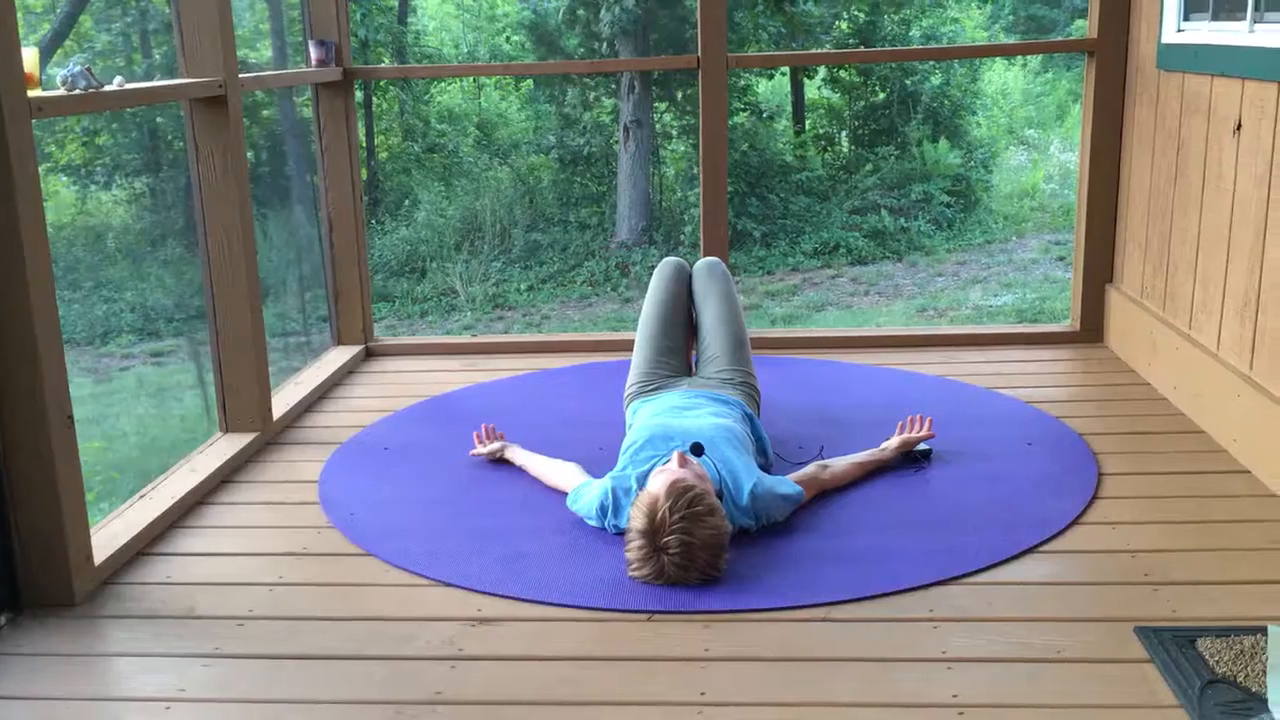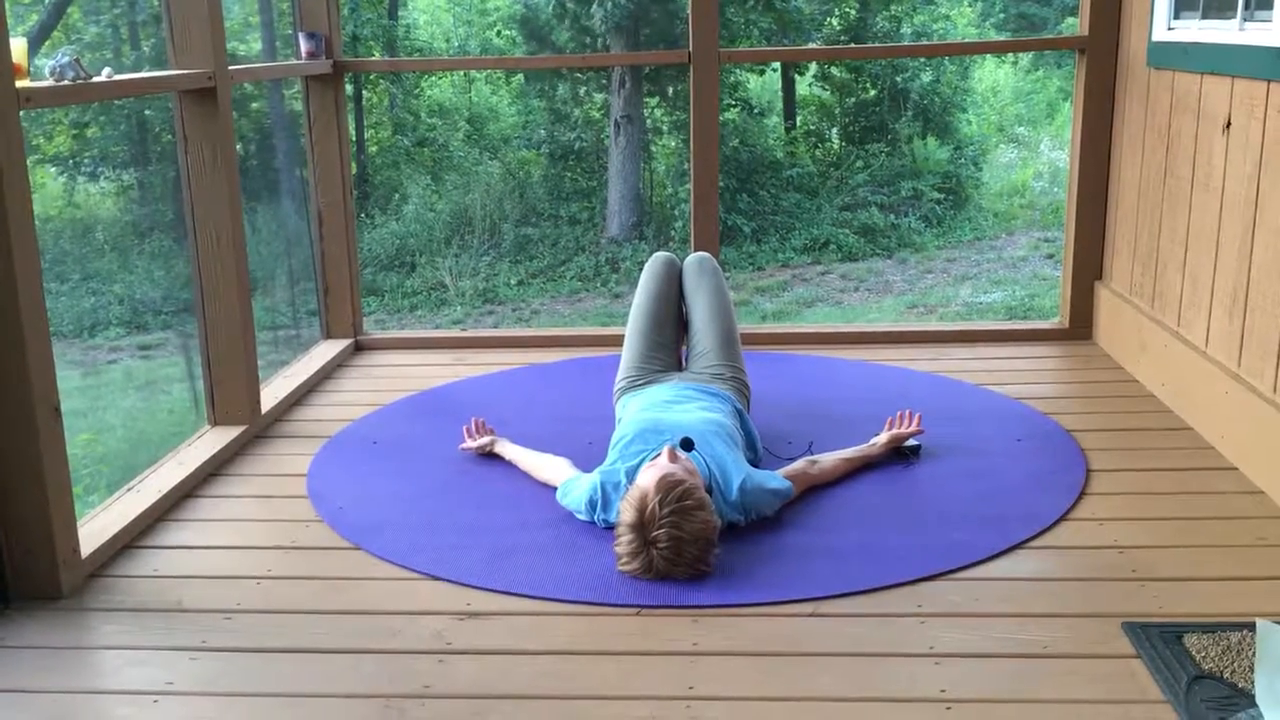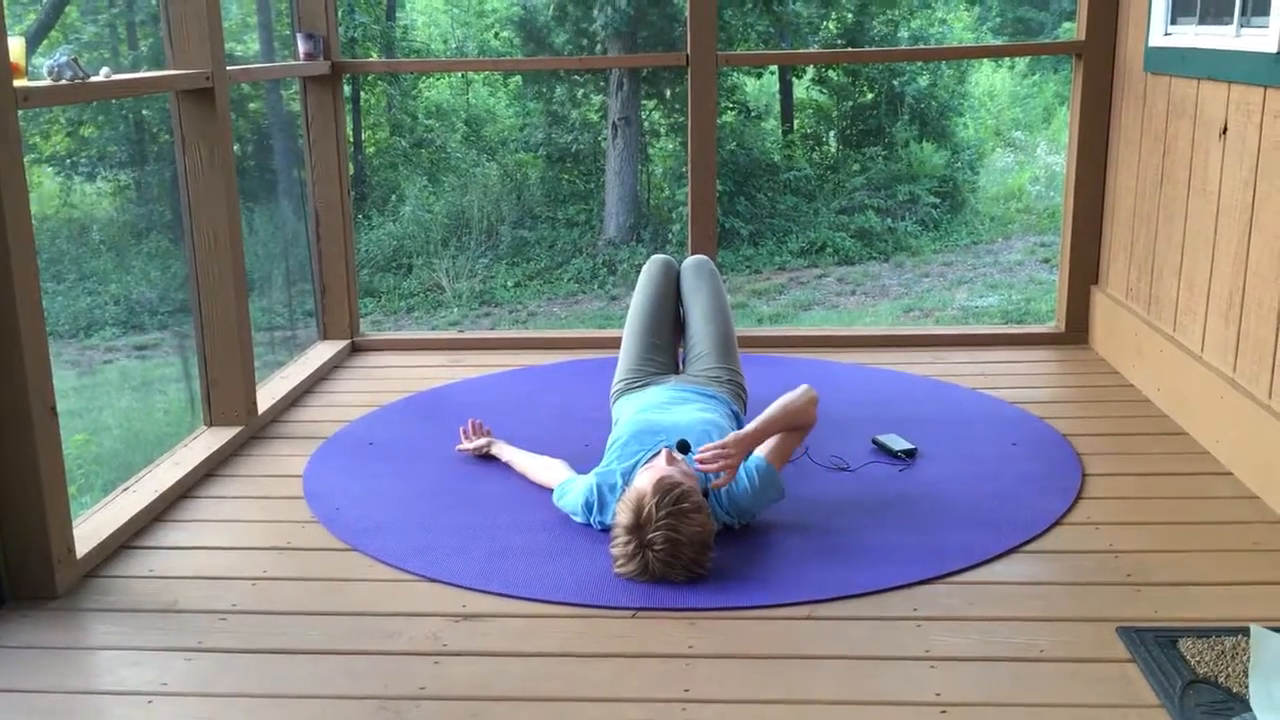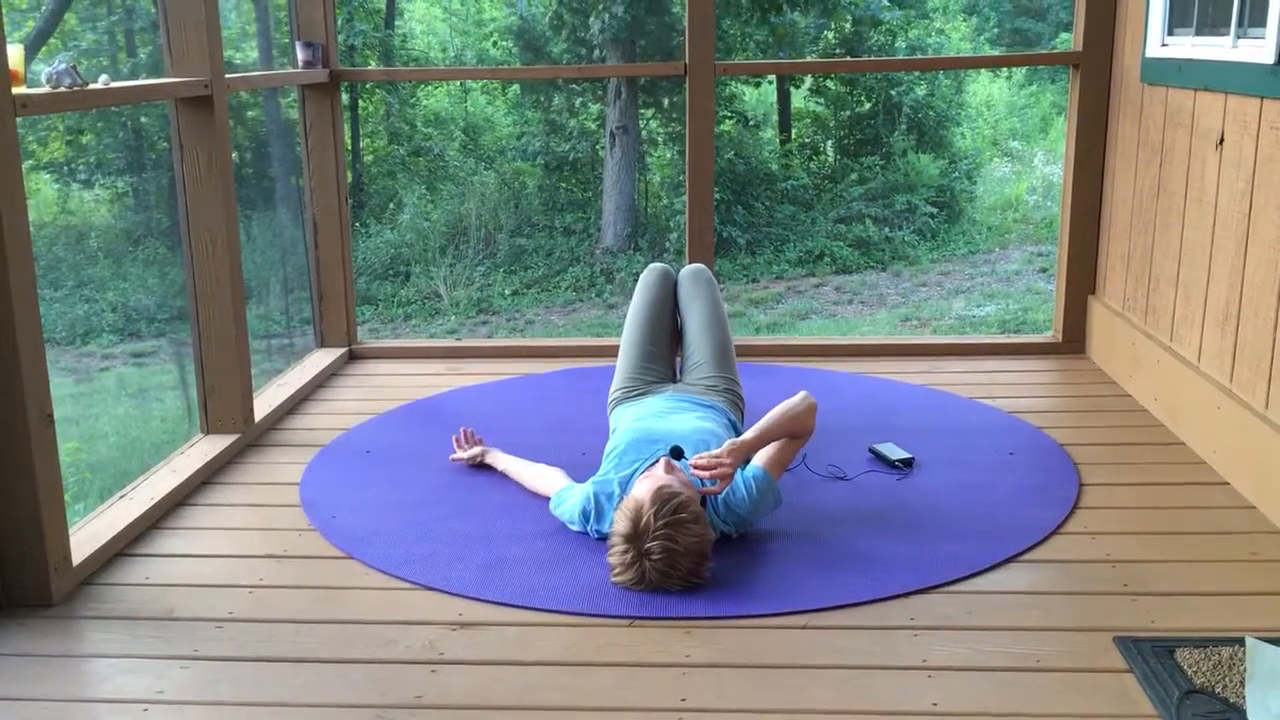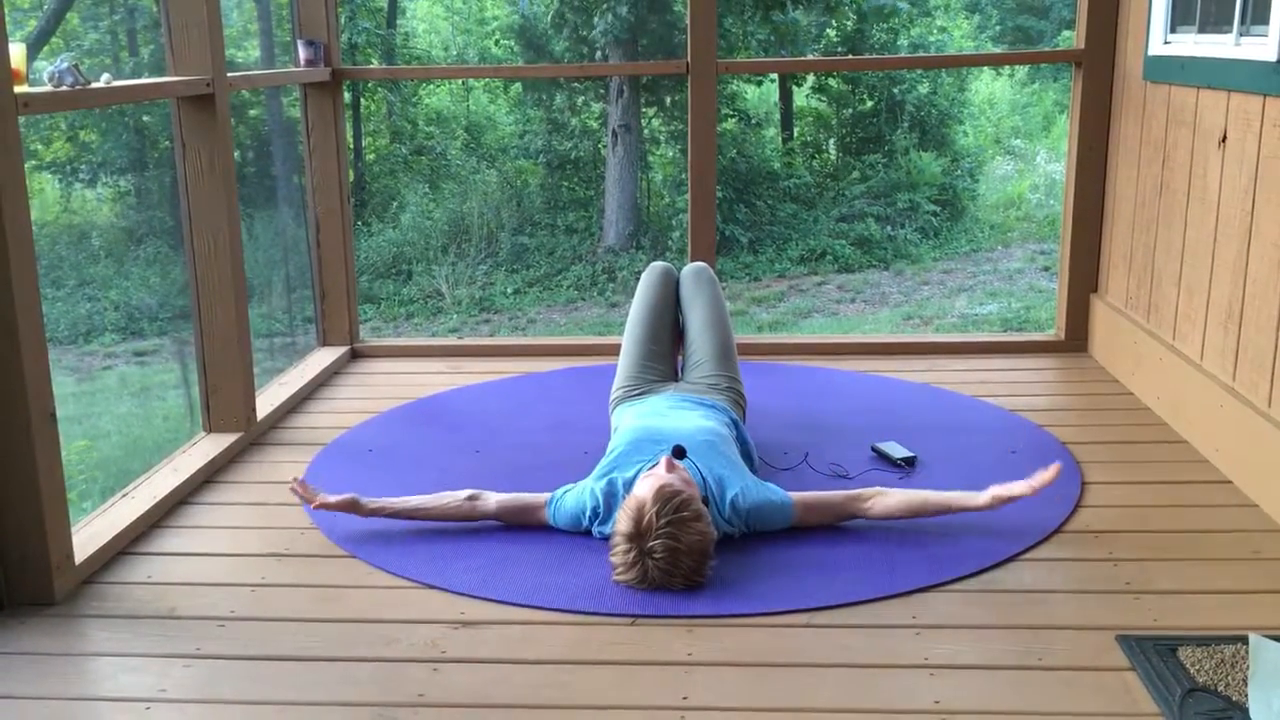
dt=1s
person 1, frame 1
left shoulder: (612, 505)
right shoulder: (752, 500)
left elbow: (568, 474)
right elbow: (820, 474)
left wrist: (509, 450)
right wrist: (888, 451)
left hip: (652, 400)
right hip: (728, 401)
left knee: (672, 268)
right knee: (710, 268)
person 1, frame 2
left shoulder: (601, 499)
right shoulder: (740, 496)
left elbow: (558, 468)
right elbow: (810, 469)
left wrist: (498, 443)
right wrist: (878, 445)
left hip: (642, 393)
right hip: (717, 395)
left knee: (663, 264)
right knee: (700, 264)
person 1, frame 3
left shoulder: (597, 501)
right shoulder: (736, 497)
left elbow: (554, 469)
right elbow: (805, 400)
left wrist: (494, 445)
right wrist: (746, 440)
left hip: (638, 394)
right hip: (714, 394)
left knee: (660, 266)
right knee: (697, 267)
person 1, frame 4
left shoulder: (594, 509)
right shoulder: (733, 506)
left elbow: (549, 476)
right elbow: (805, 405)
left wrist: (489, 454)
right wrist: (742, 447)
left hip: (636, 403)
right hip: (711, 405)
left knee: (658, 274)
right knee: (695, 274)
left ankle: (674, 354)
person 1, frame 5
left shoulder: (597, 504)
right shoulder: (736, 505)
left elbow: (480, 503)
right elbow: (864, 501)
left wrist: (364, 506)
right wrist: (982, 496)
left hip: (637, 402)
right hip: (712, 404)
left knee: (658, 274)
right knee: (697, 273)
left ankle: (673, 270)
